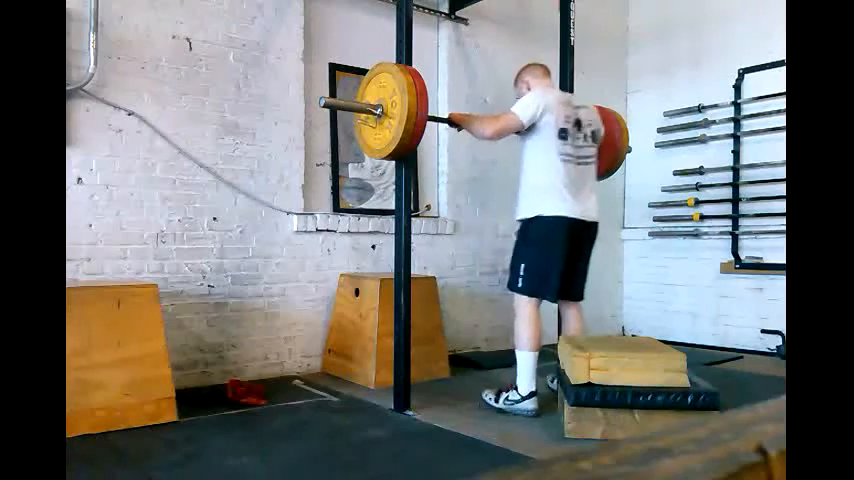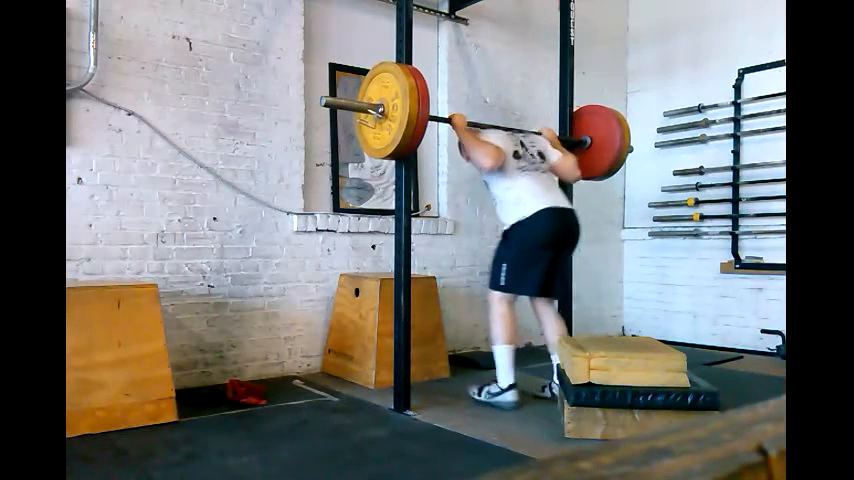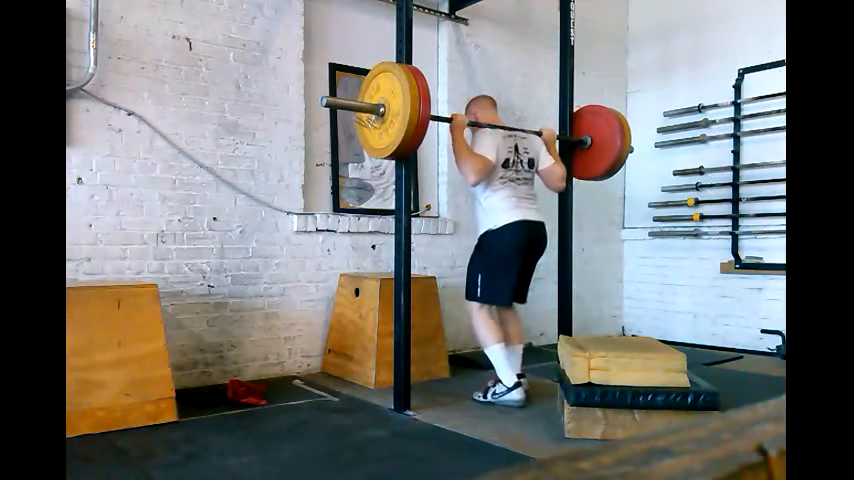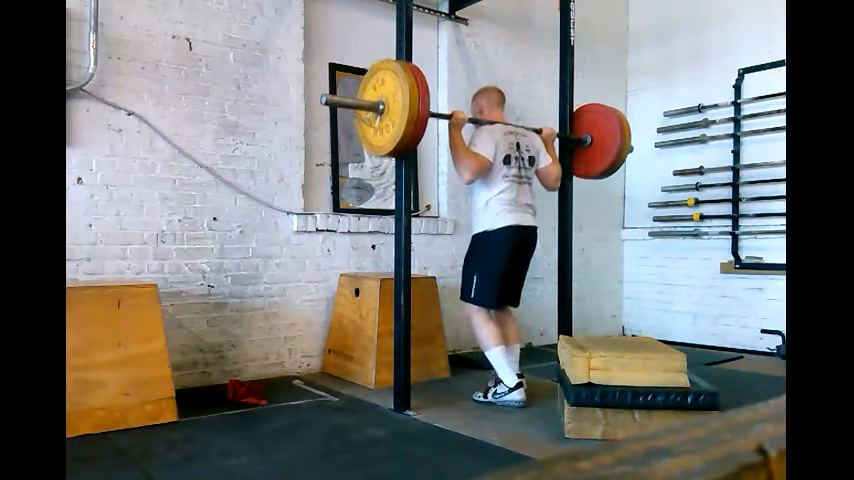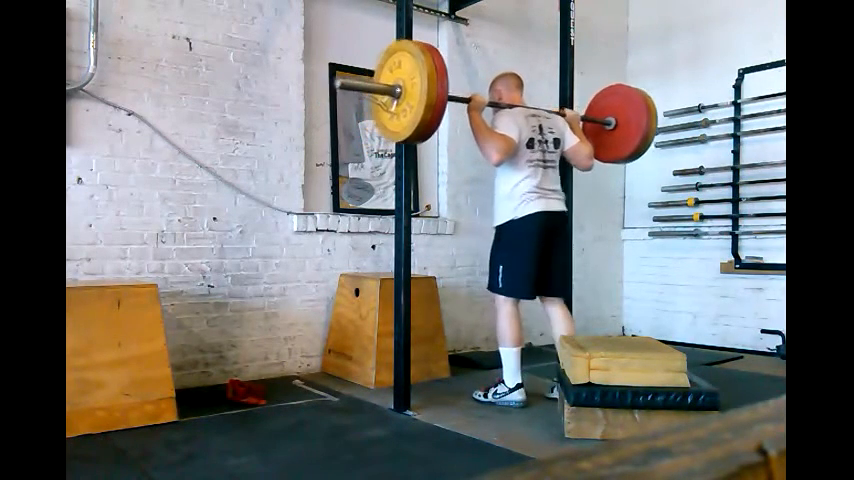
dt=1s
person 1, frame 1
left shoulder: (541, 98)
right shoulder: (588, 111)
left elbow: (492, 129)
left wrist: (460, 118)
left hip: (549, 218)
right hip: (585, 219)
left knee: (526, 301)
right knee: (570, 302)
left ankle: (524, 393)
person 1, frame 2
left shoulder: (487, 137)
right shoulder: (533, 140)
left elbow: (489, 161)
right elbow: (573, 172)
left wrist: (460, 129)
right wrist: (553, 142)
left hip: (533, 222)
right hip: (565, 220)
left knee: (500, 299)
right knee: (543, 301)
left ankle: (504, 386)
right ankle: (562, 380)
person 1, frame 3
left shoulder: (487, 136)
right shoulder: (531, 139)
left elbow: (473, 174)
right elbow: (558, 182)
left wrist: (457, 131)
right wrist: (550, 144)
left hip: (504, 232)
right hip: (534, 230)
left knee: (478, 307)
right knee: (504, 304)
left ankle: (509, 385)
right ankle: (515, 376)
person 1, frame 4
left shoulder: (487, 134)
right shoulder: (530, 138)
left elbow: (468, 173)
right elbow: (553, 181)
left wrist: (455, 129)
right wrist: (548, 143)
left hip: (497, 232)
right hip: (525, 230)
left knee: (478, 309)
right knee: (501, 307)
left ankle: (510, 385)
right ankle: (512, 376)
person 1, frame 5
left shoulder: (507, 117)
right shoulder: (554, 121)
left elbow: (496, 154)
right elbow: (585, 160)
left wrist: (474, 113)
right wrist: (575, 125)
left hip: (522, 218)
right hip: (555, 217)
left knee: (505, 300)
right knee: (553, 300)
left ankle: (511, 386)
